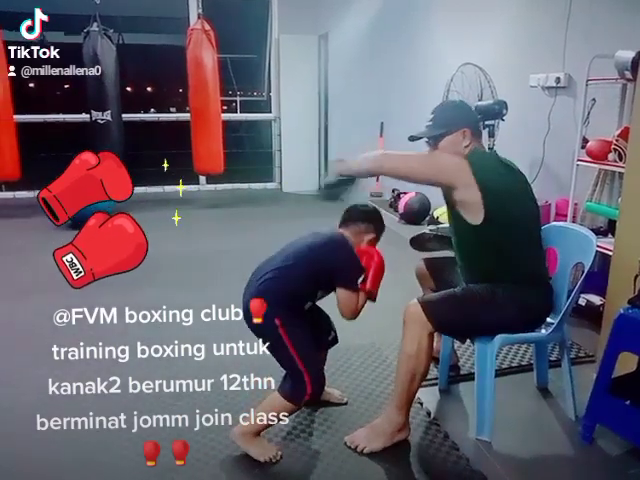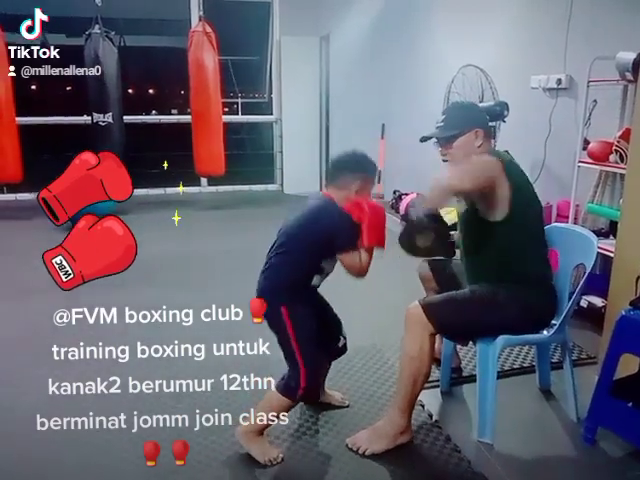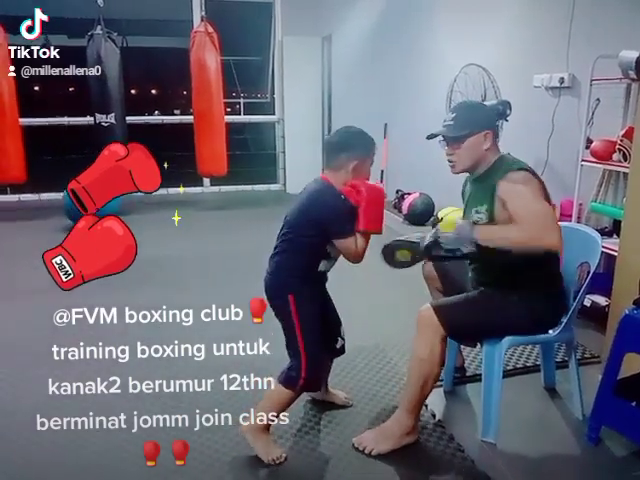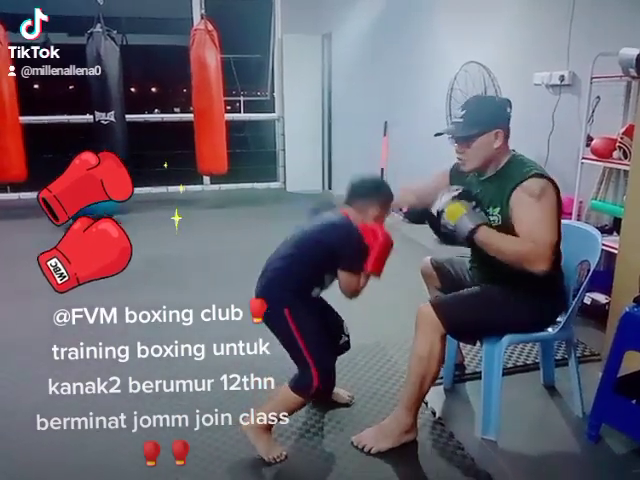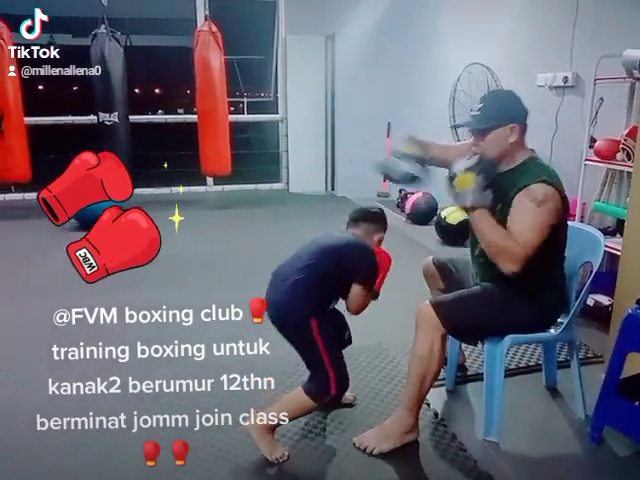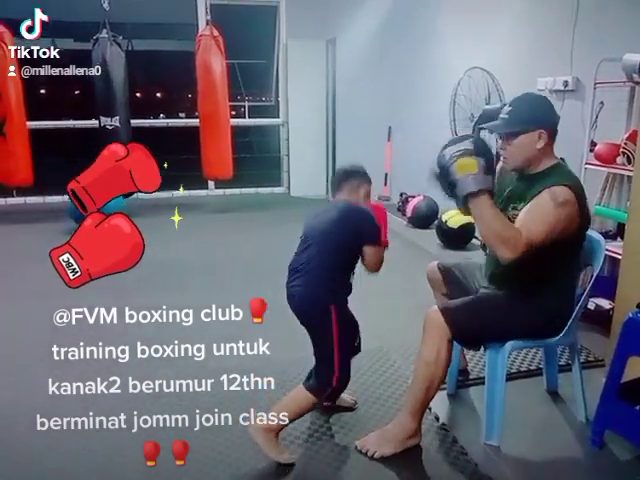
dt=0.2s
person 1, frame 1
left shoulder: (463, 167)
right shoulder: (495, 167)
left elbow: (385, 162)
left wrist: (346, 167)
right wrist: (450, 235)
left hip: (519, 300)
right hip: (511, 284)
left knee: (417, 314)
left ankle: (394, 422)
person 1, frame 2
left shoulder: (489, 164)
right shoulder: (490, 169)
left elbow: (453, 183)
left wrist: (421, 213)
left hip: (523, 299)
right hip: (499, 280)
left knee: (419, 315)
left ankle: (398, 424)
person 1, frame 3
left shoulder: (513, 180)
right shoulder: (475, 177)
left elbow: (550, 238)
right elbow: (460, 227)
left wrist: (474, 233)
left hip: (532, 301)
right hip: (492, 280)
left knee: (430, 318)
right knee: (435, 269)
left ankle: (404, 425)
right ankle: (450, 353)
person 1, frame 4
left shoulder: (531, 186)
right shoulder: (469, 170)
left elbow: (539, 260)
right elbow: (418, 194)
left wrist: (472, 227)
left hip: (533, 297)
right hip: (489, 275)
left knee: (430, 315)
right knee: (431, 268)
left ankle: (403, 423)
right ankle: (451, 350)
person 1, frame 5
left shoulder: (538, 188)
right shoulder: (489, 159)
left elbow: (510, 260)
right elbow: (436, 153)
left wrist: (476, 205)
right wrist: (412, 149)
left hip: (530, 300)
right hip: (491, 277)
left knee: (429, 315)
right knee: (434, 268)
left ankle: (404, 423)
right ankle: (449, 351)
person 1, frame 6
left shoulder: (560, 193)
right shoulder: (516, 170)
left elbow: (510, 247)
right elbow: (478, 205)
left wrist: (472, 190)
right wrist: (466, 170)
left hip: (537, 305)
right hip: (503, 281)
left knee: (437, 320)
right knee: (438, 273)
left ankle: (407, 427)
right ankle: (453, 358)
person 2, frame 1
left shoulder: (329, 242)
right shoulder: (345, 254)
right elbow: (349, 311)
left wrist: (358, 279)
right wrist: (370, 284)
left hip: (269, 297)
right hip: (269, 308)
left knee: (323, 332)
right knee: (306, 382)
left ankle: (317, 389)
right ankle: (246, 434)
person 2, frame 2
left shoulder: (324, 206)
right shoulder: (334, 217)
left elbow: (340, 248)
right elbow: (358, 268)
left wrist: (359, 226)
right wrist: (370, 234)
left hip: (297, 288)
right hip: (282, 297)
left knee: (332, 338)
right knee: (304, 376)
left ankle: (318, 392)
right ankle: (250, 432)
person 2, frame 3
left shoulder: (324, 190)
right shoulder: (331, 202)
left elbow: (337, 241)
right elbow: (355, 254)
left wrist: (362, 207)
right wrist: (368, 214)
left hip: (306, 278)
right hip: (290, 285)
left knee: (332, 338)
right knee: (305, 366)
left ankle: (320, 390)
right ankle: (257, 426)
person 2, frame 4
left shoulder: (333, 221)
right shoulder: (350, 236)
right elbow: (350, 289)
left wrist: (362, 258)
right wrist: (374, 260)
left hip: (282, 289)
right hip: (281, 299)
left knee: (337, 337)
right knee: (316, 376)
left ankle: (325, 391)
right ankle: (259, 426)
person 2, frame 5
left shoulder: (330, 240)
right shoulder: (366, 253)
right elbow: (355, 305)
right wrist: (374, 283)
left hip: (279, 296)
right hip: (296, 308)
left knee: (338, 332)
right knee: (330, 383)
left ankle: (329, 396)
right ankle: (263, 425)
person 2, frame 6
left shoulder: (322, 214)
right shoulder: (360, 215)
right elbow: (373, 264)
right wrist: (379, 237)
left hip: (301, 290)
right hip: (321, 296)
left knee: (348, 337)
right knee: (332, 374)
left ankle: (329, 395)
right ankle: (267, 428)
